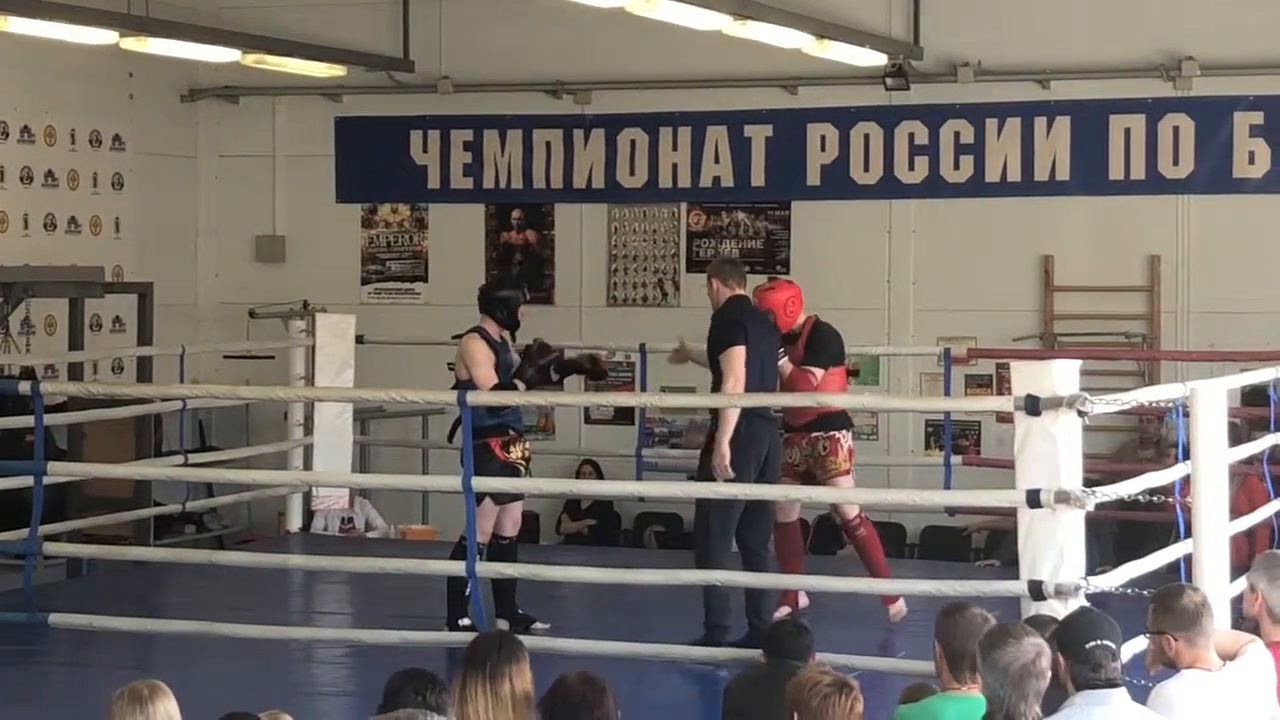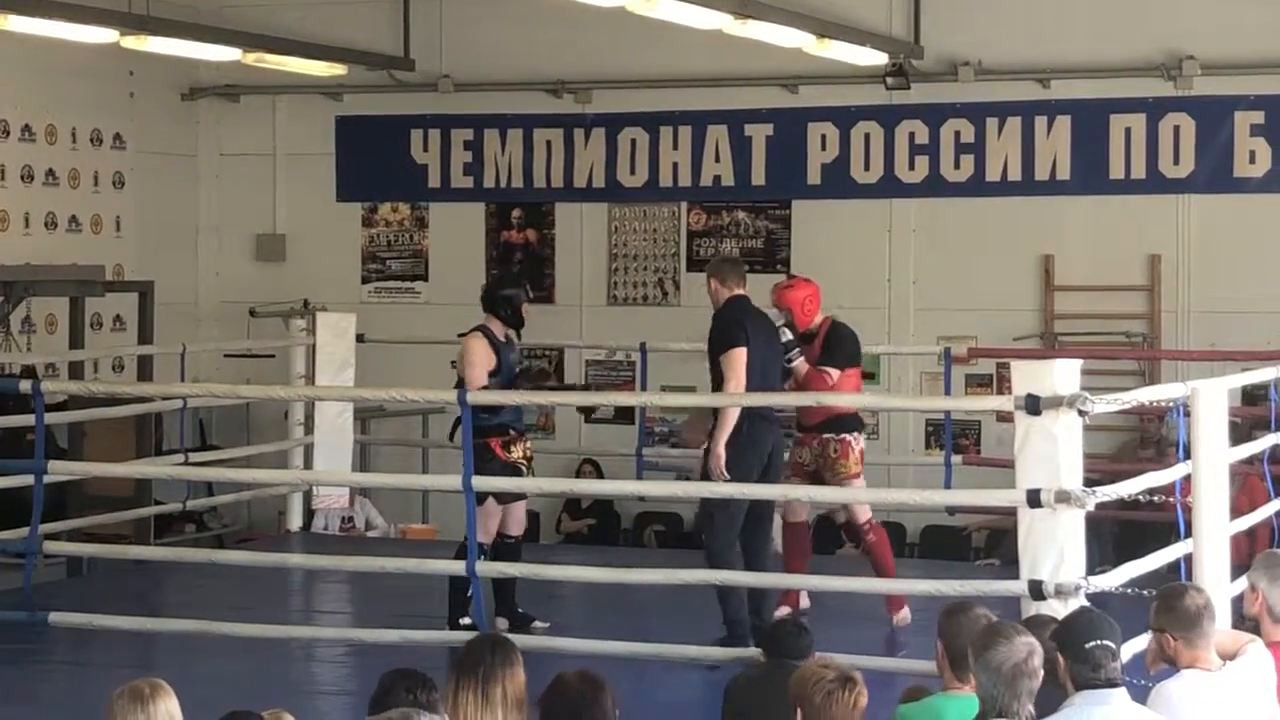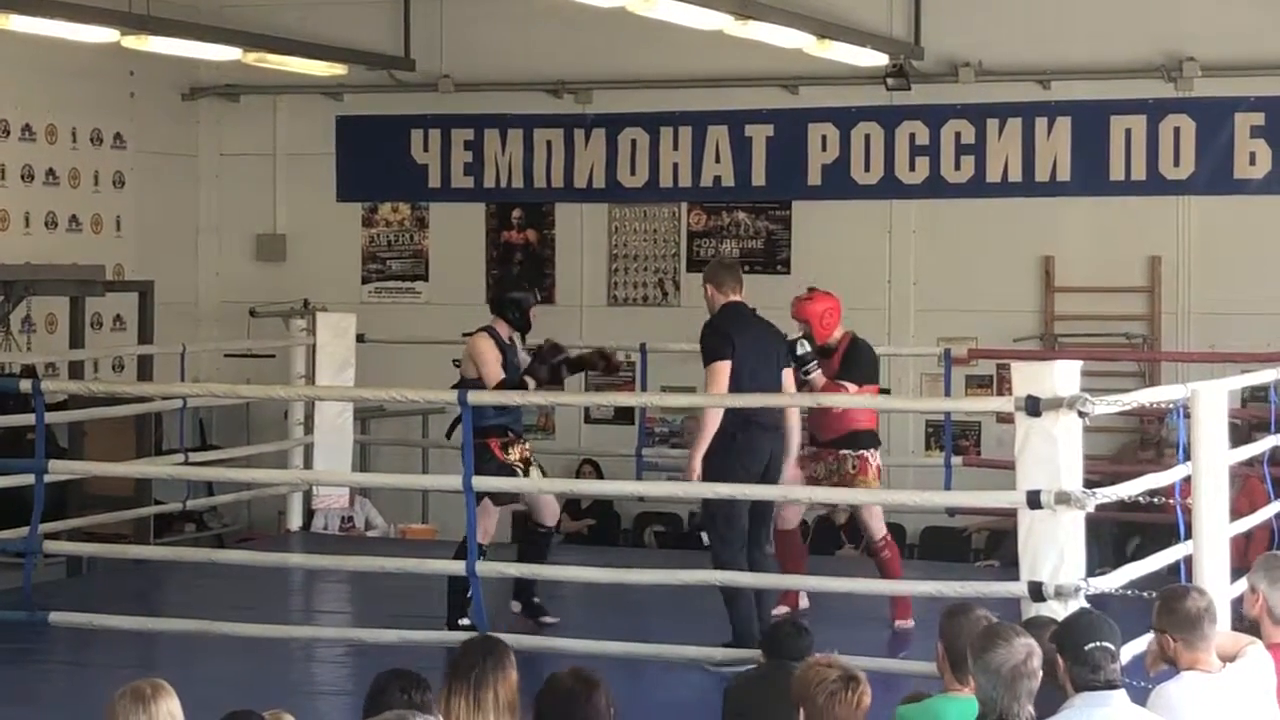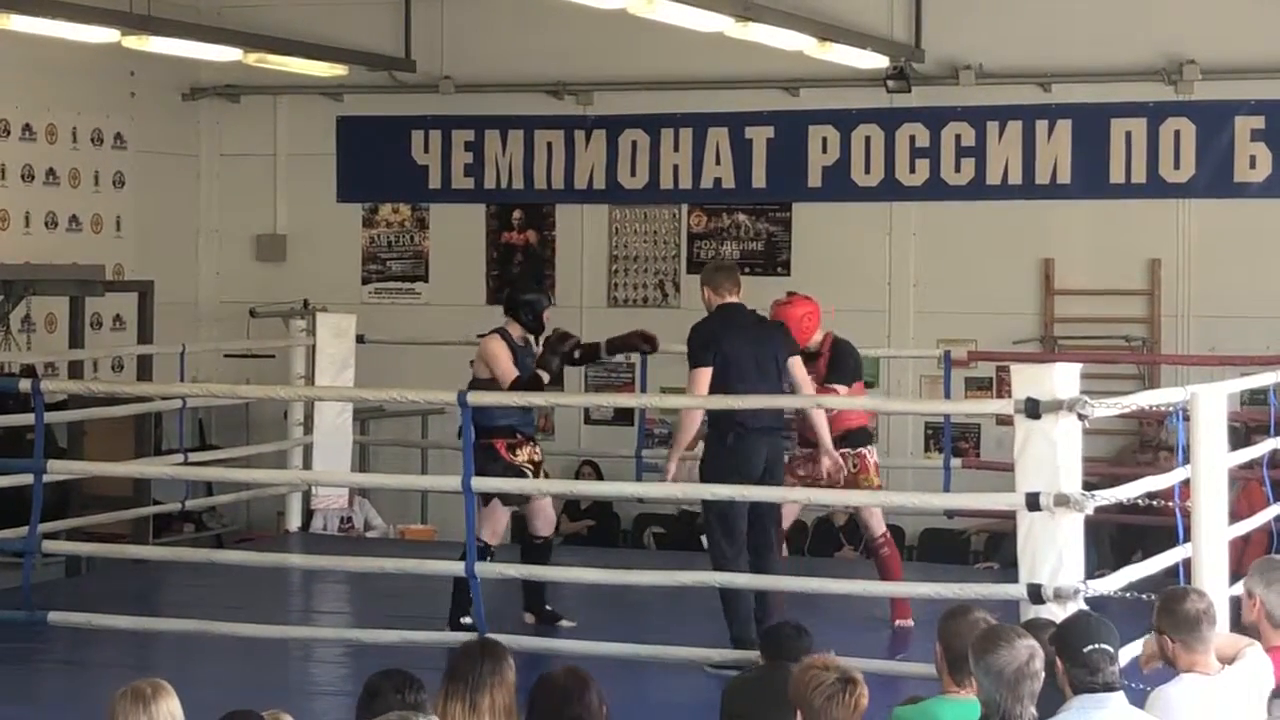
dt=0.2s
person 1, frame 1
left shoulder: (727, 317)
right shoulder: (763, 321)
left elbow: (734, 381)
left wrist: (721, 441)
right wrist: (697, 358)
left hip: (740, 433)
right hip: (768, 433)
left knee: (713, 536)
right knee: (755, 539)
left ankle: (716, 633)
right ankle: (760, 632)
person 1, frame 2
left shoulder: (728, 318)
right shoulder: (765, 323)
left elbow: (735, 383)
left wrist: (718, 442)
right wrist: (707, 418)
left hip: (743, 437)
right hip: (771, 435)
left knee: (720, 536)
right knee: (757, 540)
left ankle: (739, 634)
right ankle: (762, 632)
person 1, frame 3
left shoulder: (718, 327)
right shoulder: (771, 331)
left elbow: (717, 394)
right elbow: (789, 399)
left wrist: (697, 453)
right wrist: (790, 456)
left hip: (734, 444)
right hip: (769, 443)
left knee: (728, 545)
right knee: (755, 543)
left ankle: (746, 642)
right ankle: (762, 635)
person 1, frame 4
left shoulder: (706, 331)
right shoulder: (773, 329)
left elbow: (698, 400)
right elbow: (805, 388)
left wrist: (674, 456)
right wrist: (826, 447)
left hip: (731, 446)
right hip: (772, 444)
left knee: (729, 549)
right knee: (764, 544)
left ankle: (745, 647)
person 2, frame 1
left shoulder: (501, 340)
right shoulder: (474, 344)
left elbow: (525, 380)
right elbow: (493, 396)
left wrist: (572, 365)
right wrist: (528, 369)
left hip: (510, 447)
right hip: (488, 448)
left knee: (507, 533)
right knee: (481, 534)
left ankle: (508, 613)
right ankle: (457, 618)
person 2, frame 2
left shoulder: (509, 339)
right shoulder: (479, 343)
right wrist: (518, 387)
left hip: (513, 445)
right hip: (491, 447)
left knee: (513, 532)
right knee: (484, 535)
left ankle: (508, 612)
right ankle: (459, 617)
person 2, frame 3
left shoulder: (510, 341)
right shoulder: (481, 343)
left elbow: (543, 374)
right elbow: (504, 392)
left wrist: (582, 362)
right wrist: (537, 367)
left hip: (513, 445)
right hip: (488, 448)
left knee: (548, 512)
right knee: (482, 535)
left ankle: (524, 596)
right ankle: (457, 617)
person 2, frame 4
left shoulder: (527, 343)
right shoulder: (494, 345)
left elbow: (574, 355)
right elbow: (520, 391)
left wrist: (622, 344)
right wrist: (548, 360)
left hip: (525, 445)
right hip: (498, 448)
left knee: (543, 525)
right knee: (490, 536)
left ankle: (536, 606)
right ankle: (460, 616)
person 3, frame 1
left shoulder: (823, 335)
right shoulder: (782, 340)
left elbow: (806, 385)
left wrist: (775, 356)
left hip: (829, 432)
right hip: (795, 434)
left knee: (848, 513)
right knee: (784, 514)
left ankle: (889, 591)
right ankle: (793, 593)
person 3, frame 2
left shoulder: (840, 336)
right shoulder: (799, 338)
left elbow: (821, 385)
right elbow: (788, 385)
left wrist: (792, 354)
left hip: (841, 434)
right hip: (807, 435)
left knee: (859, 517)
right knee: (793, 515)
left ankle: (896, 600)
right ankle: (794, 595)
person 3, frame 3
left shoulder: (859, 352)
right shoulder: (814, 351)
left wrist: (808, 367)
left hip: (856, 450)
right hip: (820, 450)
left knee: (875, 531)
right knee: (783, 519)
left ankle: (901, 608)
right ankle: (793, 594)
person 3, frame 4
left shoulder: (842, 353)
right shoulder: (794, 356)
left elbow: (831, 405)
left hip: (852, 448)
right hip: (811, 449)
left knee: (875, 528)
right knee: (776, 520)
left ankle: (900, 609)
